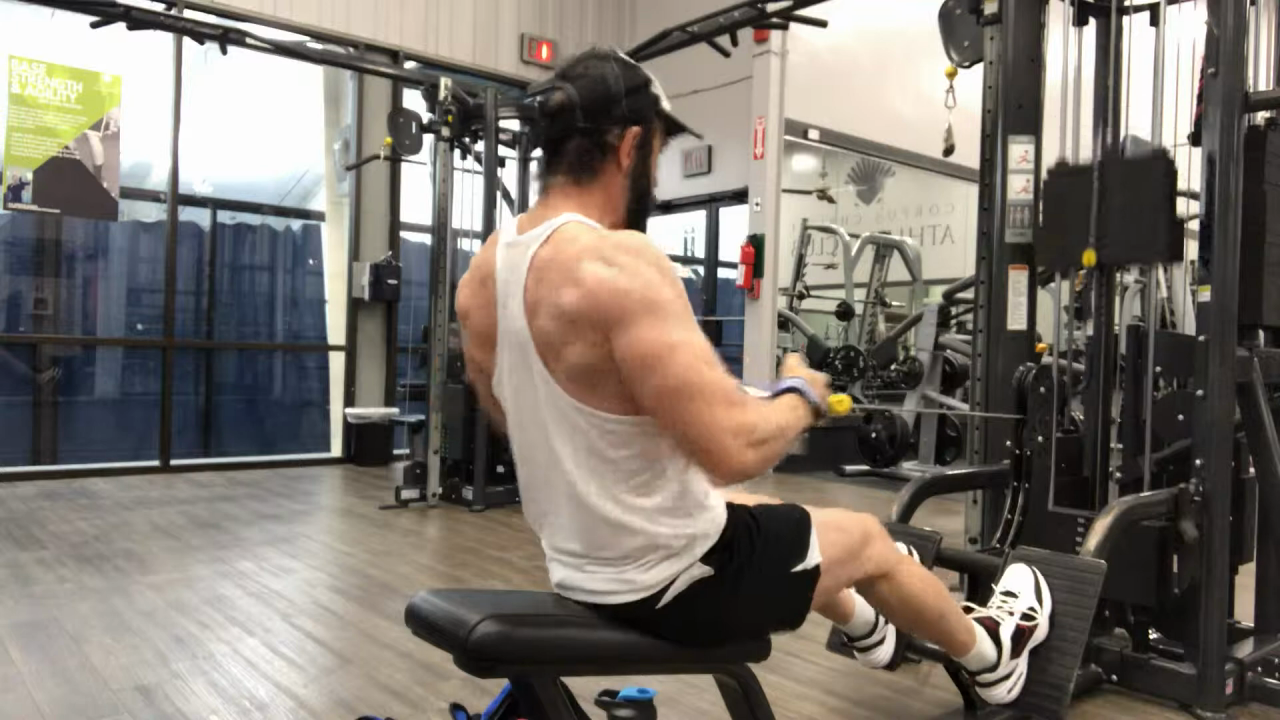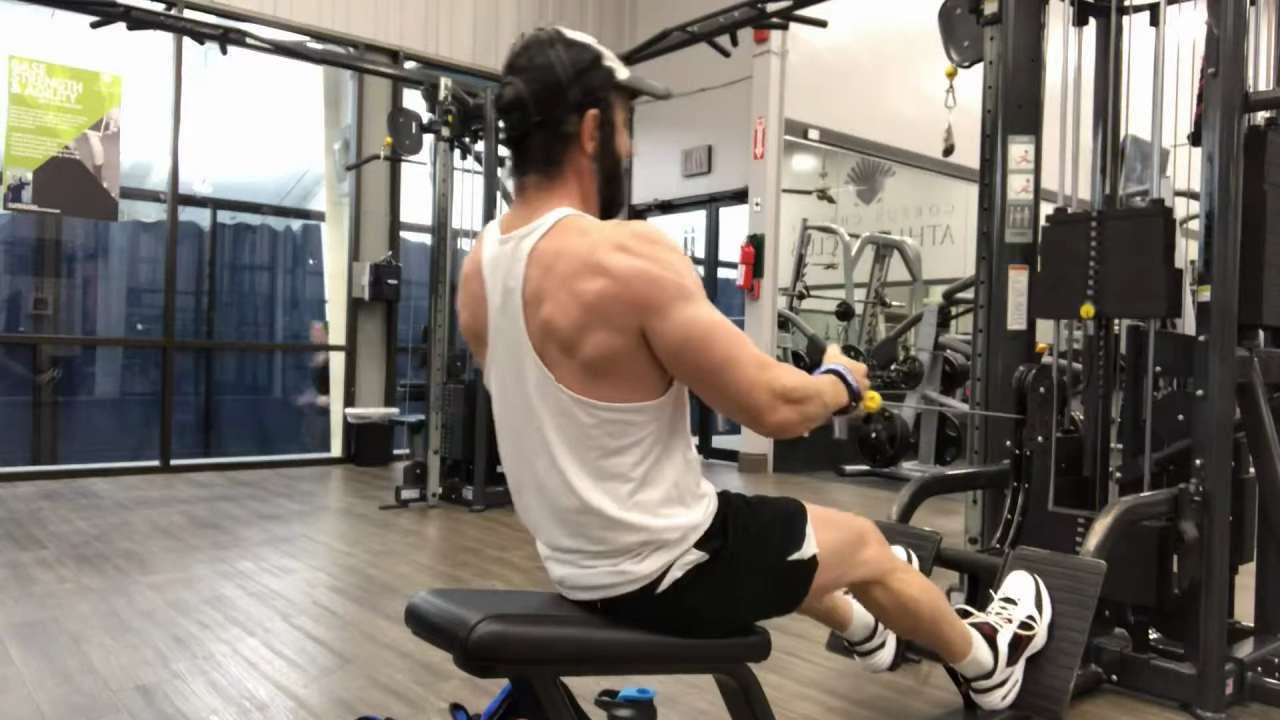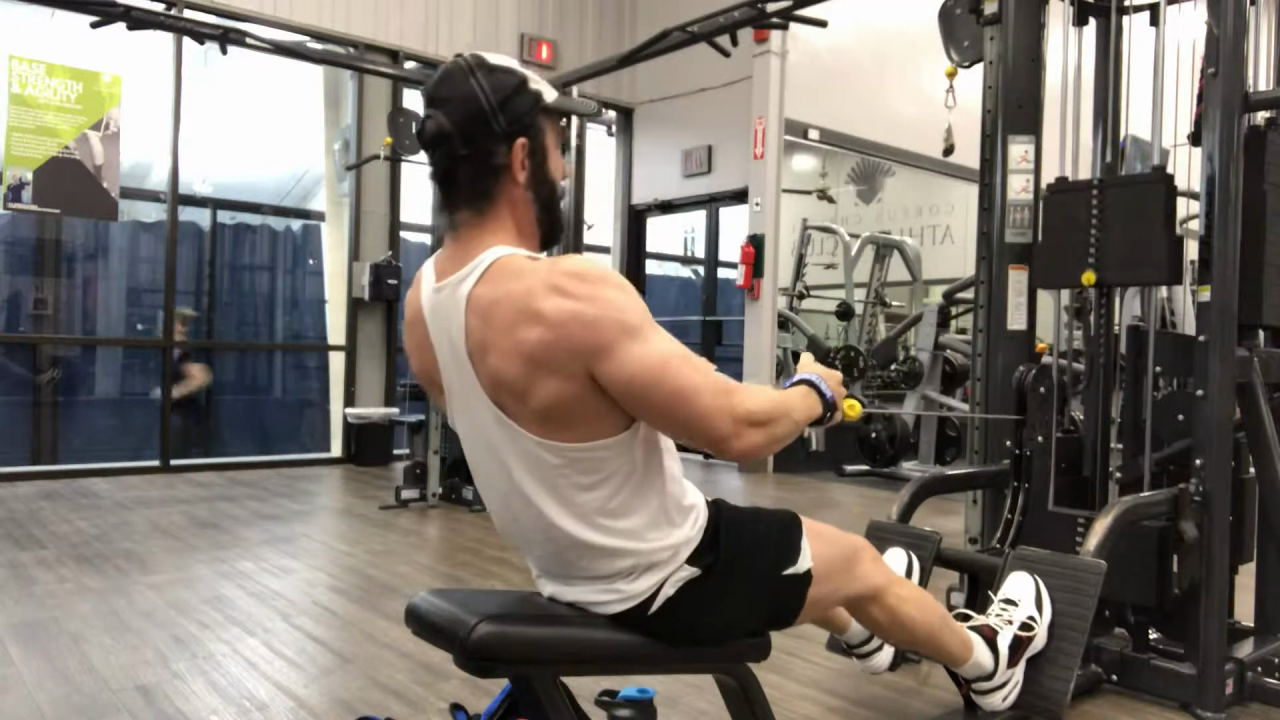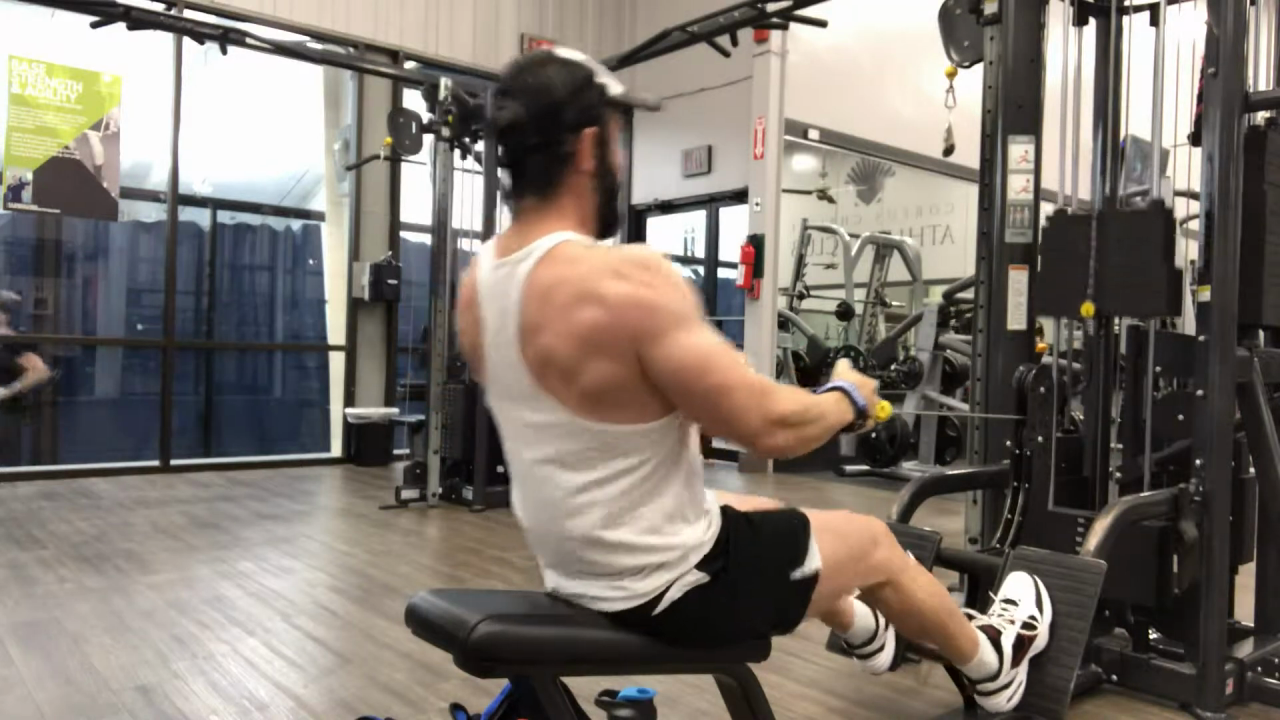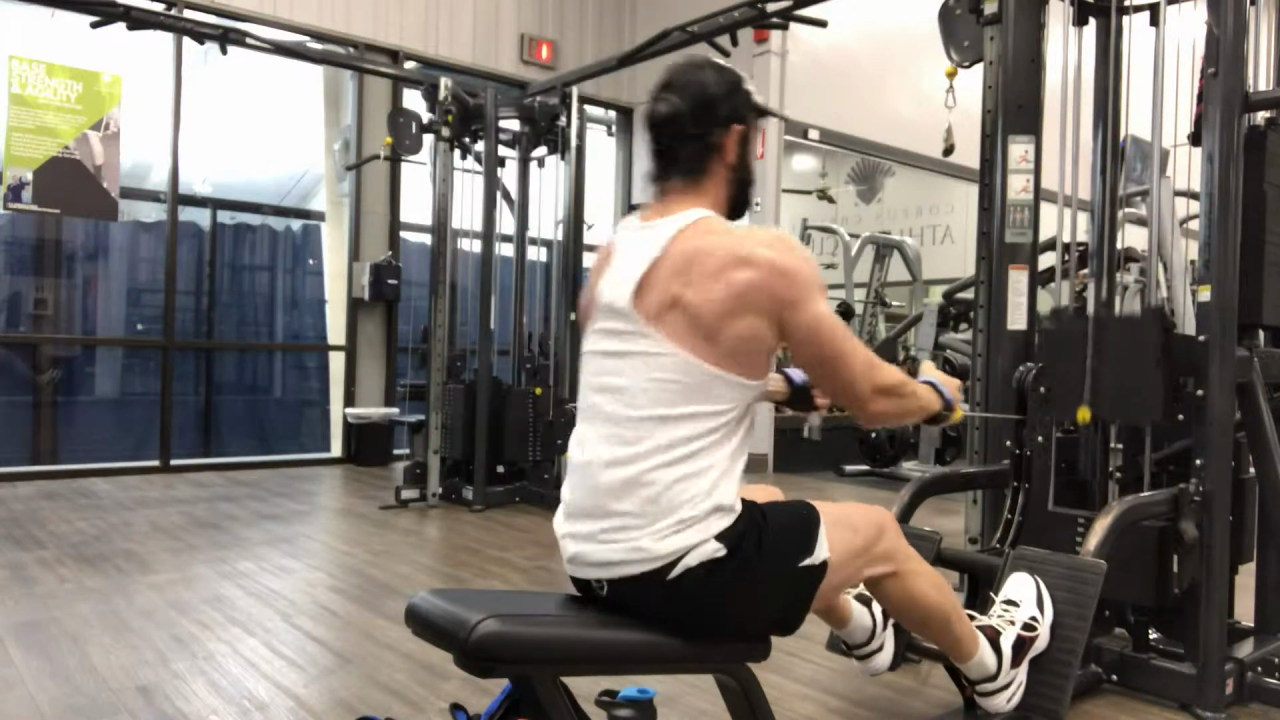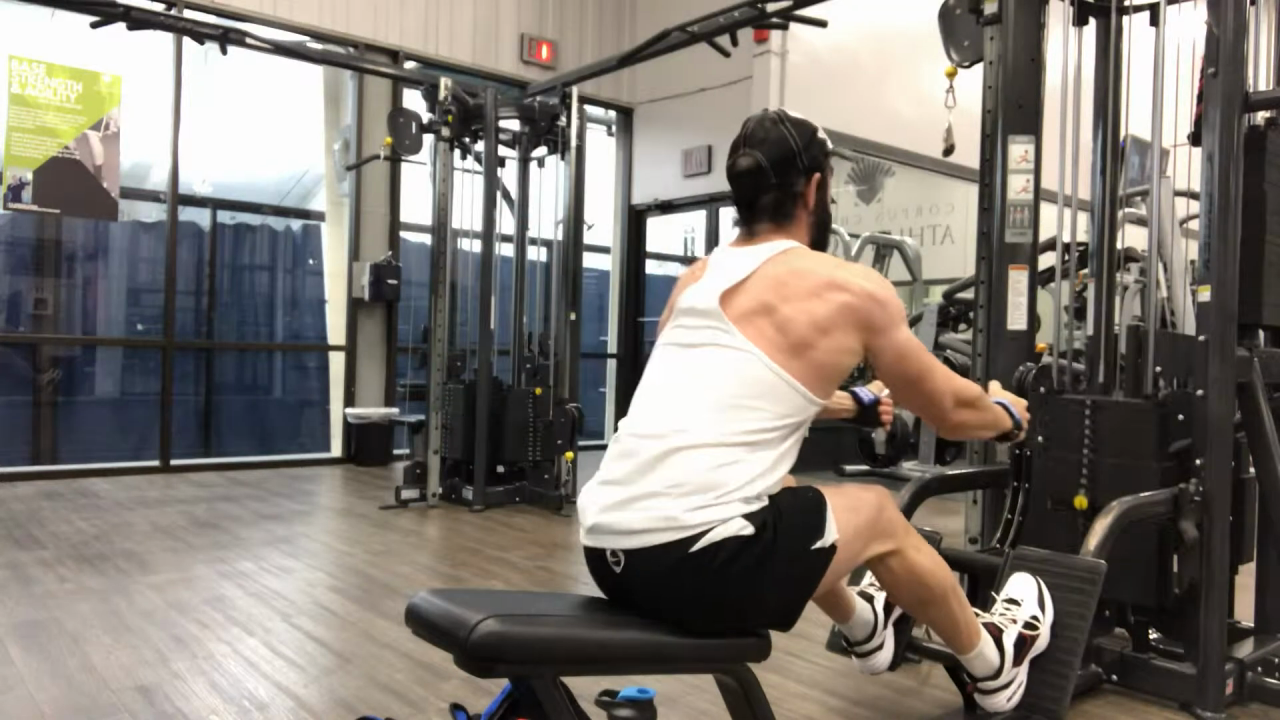
dt=0.4s
person 1, frame 1
left shoulder: (485, 268)
right shoulder: (615, 268)
right elbow: (735, 448)
right wrist: (801, 396)
left hip: (580, 569)
right hip: (669, 582)
left knee: (777, 515)
right knee: (866, 537)
left ankle: (866, 625)
right ankle: (989, 656)
person 1, frame 2
left shoulder: (480, 263)
right shoulder: (625, 258)
right elbow: (773, 404)
right wrist: (842, 382)
left hip: (577, 565)
right hip: (663, 572)
left knee: (774, 526)
right knee: (862, 543)
left ankle: (864, 633)
right ankle: (987, 663)
person 1, frame 3
left shoulder: (424, 298)
right shoulder: (568, 297)
right elbow: (738, 429)
left wrist: (661, 375)
right wrist: (813, 393)
left hip: (573, 572)
right hip: (659, 584)
left knee: (764, 531)
right knee: (856, 558)
left ankle: (864, 631)
right ankle: (986, 662)
person 1, frame 4
left shoulder: (478, 285)
right shoulder: (624, 283)
right elbow: (768, 429)
left wrist: (698, 382)
right wrist: (850, 400)
left hip: (577, 575)
right hip: (662, 589)
left knee: (761, 513)
right knee: (867, 541)
left ankle: (865, 630)
right ankle: (992, 664)
person 1, frame 5
left shoulder: (611, 255)
right shoulder: (760, 259)
right elbow: (871, 398)
left wrist: (786, 386)
right wrist: (937, 396)
left hip: (590, 562)
right hip: (678, 571)
left knee: (764, 503)
right knee: (876, 533)
left ankle: (862, 629)
person 1, frame 6
left shoulder: (697, 276)
right shoulder: (850, 290)
right elbow: (950, 410)
left wrist: (853, 404)
right wrist: (1007, 414)
left hip: (606, 546)
right hip: (696, 557)
right knee: (877, 513)
left ankle: (867, 628)
right ankle: (993, 665)
